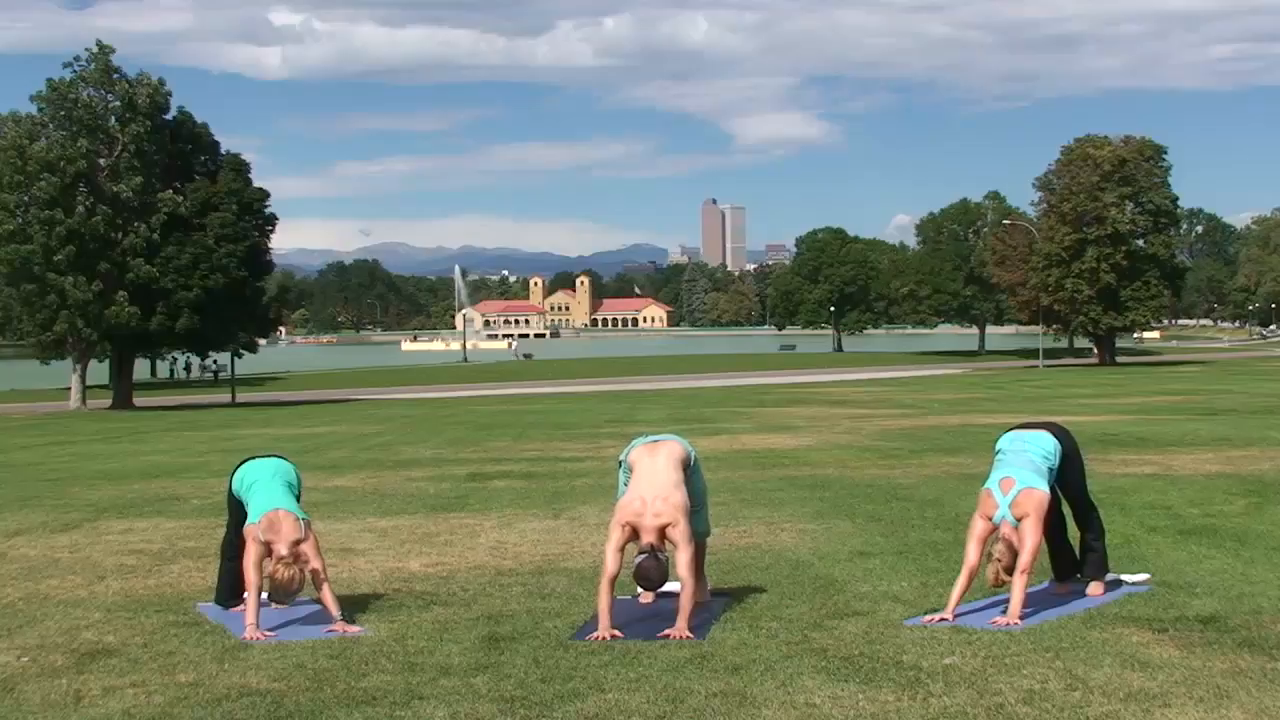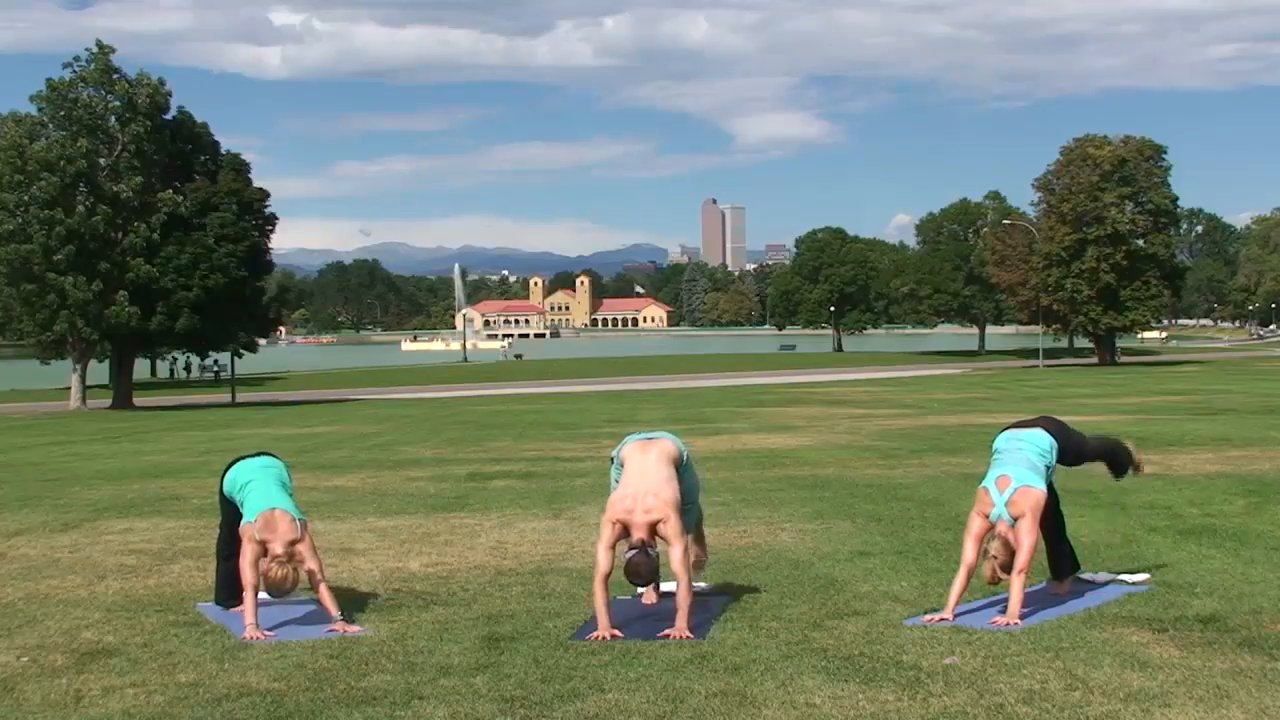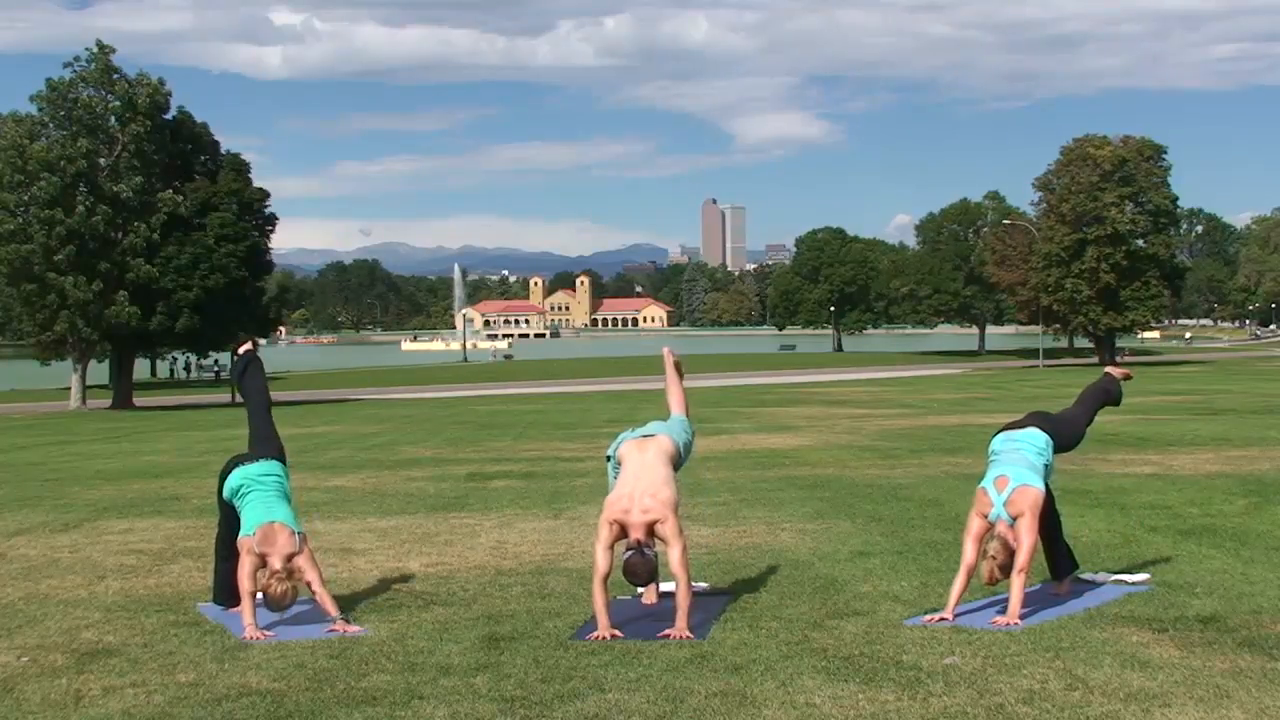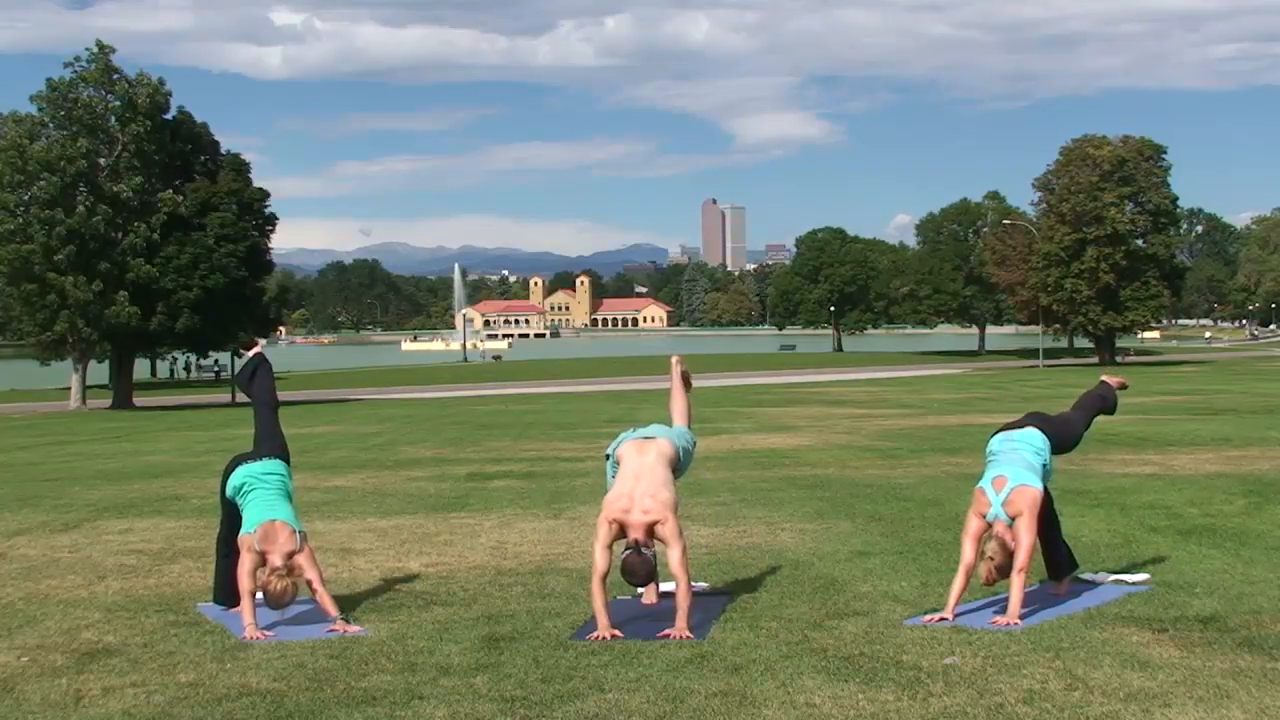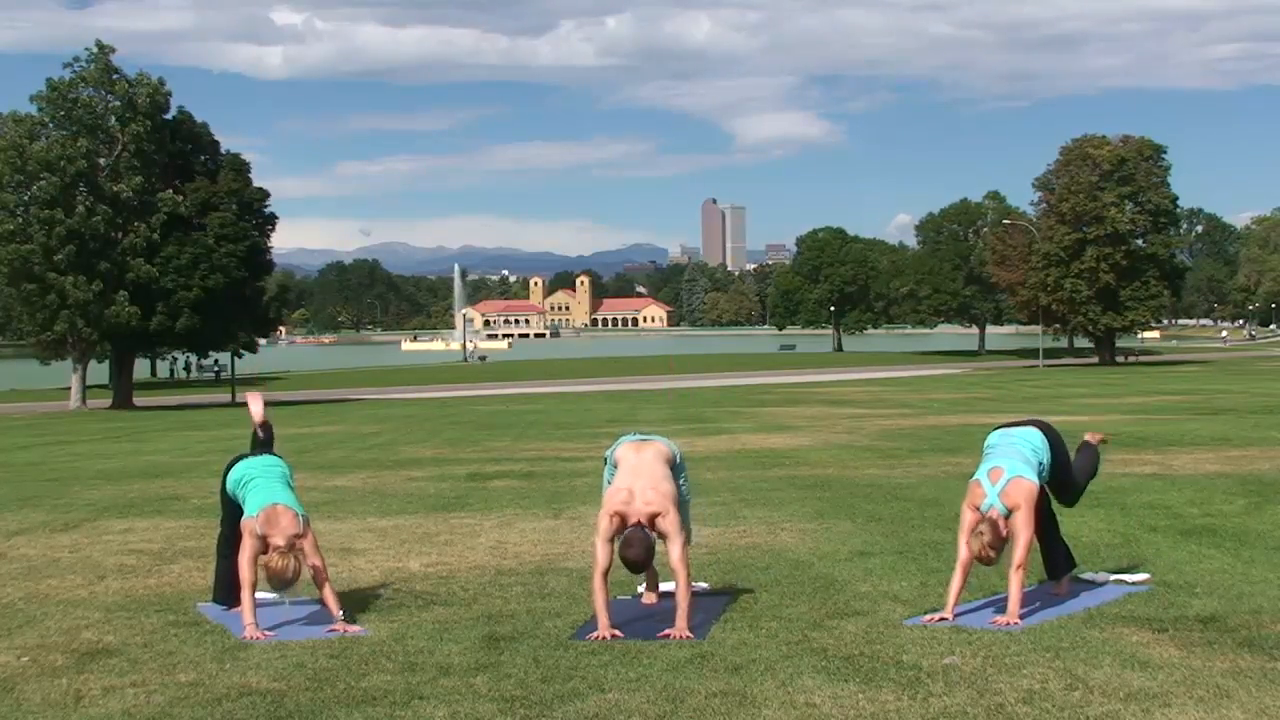
dt=1s
person 1, frame 1
left shoulder: (304, 535)
right shoulder: (257, 537)
left elbow: (322, 580)
right elbow: (253, 588)
left wrist: (339, 619)
right wrist: (251, 627)
right hip: (246, 476)
right knee: (236, 541)
left ankle: (278, 596)
right ankle: (228, 597)
person 1, frame 2
left shoulder: (300, 534)
right shoulder: (252, 536)
left elbow: (319, 581)
right elbow: (250, 587)
left wrist: (339, 619)
right wrist: (251, 626)
right hip: (236, 476)
right knee: (230, 543)
right ankle: (228, 599)
person 1, frame 3
left shoulder: (297, 546)
right shoulder: (250, 548)
left elbow: (318, 587)
right elbow: (246, 591)
left wrist: (339, 619)
right wrist: (250, 626)
left hip: (270, 468)
right hip: (237, 477)
left knee: (260, 410)
right knee: (228, 543)
left ankle: (247, 357)
right ankle: (225, 600)
person 1, frame 4
left shoulder: (297, 544)
right shoulder: (250, 544)
left elbow: (318, 586)
right elbow: (246, 592)
left wrist: (339, 620)
right wrist: (250, 627)
left hip: (273, 467)
right hip: (240, 475)
left knee: (267, 412)
right knee: (229, 541)
left ankle: (256, 360)
right ankle: (225, 600)
person 1, frame 5
left shoulder: (301, 531)
right shoulder: (254, 530)
left elbow: (322, 578)
right elbow: (247, 584)
left wrist: (339, 617)
right wrist: (250, 625)
left hip: (275, 466)
right hip: (239, 472)
right knee: (232, 541)
left ankle: (260, 424)
right ankle: (227, 600)
person 2, frame 1
left shoulder: (676, 523)
right shoulder: (622, 524)
left elbow: (686, 579)
right elbow: (607, 578)
left wrist: (682, 625)
right wrist: (603, 626)
left hip: (679, 451)
right hip: (636, 453)
left knee: (696, 527)
left ankle: (700, 578)
right ankle: (648, 588)
person 2, frame 2
left shoulder: (667, 518)
right shoulder: (613, 521)
left elbow: (683, 577)
right elbow: (600, 577)
left wrist: (681, 625)
right wrist: (603, 625)
left hip: (671, 448)
right hip: (628, 450)
left knee: (688, 518)
left ankle: (697, 541)
right ankle: (652, 584)
person 2, frame 3
left shoulder: (664, 519)
right shoulder: (611, 520)
left elbow: (682, 577)
right elbow: (599, 577)
left wrist: (681, 624)
right wrist: (603, 625)
left hip: (666, 442)
right hip: (626, 447)
left knee: (679, 419)
left ankle: (669, 361)
right ankle: (651, 584)
person 2, frame 4
left shoulder: (664, 519)
right shoulder: (610, 519)
left elbow: (682, 578)
right elbow: (598, 577)
left wrist: (682, 625)
right wrist: (603, 625)
left hip: (667, 444)
right hip: (624, 447)
left knee: (682, 430)
left ankle: (676, 370)
right ankle: (651, 584)
person 2, frame 5
left shoulder: (665, 513)
right shoulder: (610, 514)
left elbow: (681, 573)
right elbow: (600, 574)
left wrist: (681, 625)
right wrist: (603, 625)
left hip: (666, 451)
left knee: (680, 539)
right ankle: (651, 578)
person 3, frame 1
left shoulder: (1029, 511)
right shoulder: (984, 515)
left elbow: (1023, 570)
right elbow: (968, 567)
left wrist: (1012, 614)
right wrist: (948, 610)
left hip: (1053, 442)
left knee: (1081, 506)
right knee: (1050, 517)
left ankle: (1096, 575)
right ankle: (1065, 575)
person 3, frame 2
left shoulder: (1026, 509)
right shoulder: (982, 512)
left elbow: (1020, 570)
right elbow: (966, 566)
left wrist: (1012, 614)
right wrist: (948, 610)
left hip: (1048, 437)
right hip: (1009, 439)
left knee: (1094, 451)
right knee: (1047, 517)
left ankle: (1126, 456)
right ankle: (1063, 574)
person 3, frame 3
left shoulder: (1025, 507)
right shoulder: (981, 511)
left elbow: (1020, 569)
right elbow: (966, 566)
left wrist: (1012, 614)
right wrist: (948, 610)
left hip: (1042, 435)
right hip: (1006, 440)
left knee: (1081, 413)
right knee: (1045, 517)
left ankle: (1111, 378)
right ankle: (1063, 574)
person 3, frame 4
left shoulder: (1023, 507)
right shoulder: (979, 510)
left elbow: (1020, 569)
right elbow: (965, 566)
left wrist: (1012, 614)
right wrist: (948, 610)
left hip: (1040, 436)
right hip: (1003, 441)
left knee: (1079, 417)
right knee: (1043, 517)
left ankle: (1107, 386)
right ankle: (1062, 573)
person 3, frame 5
left shoulder: (1019, 499)
right shoulder: (973, 502)
left elbow: (1018, 565)
right elbow: (962, 561)
left wrist: (1012, 613)
right wrist: (948, 610)
left hip: (1040, 439)
left knee: (1069, 495)
right knee: (1041, 518)
left ankle: (1089, 445)
right ankle: (1061, 573)
